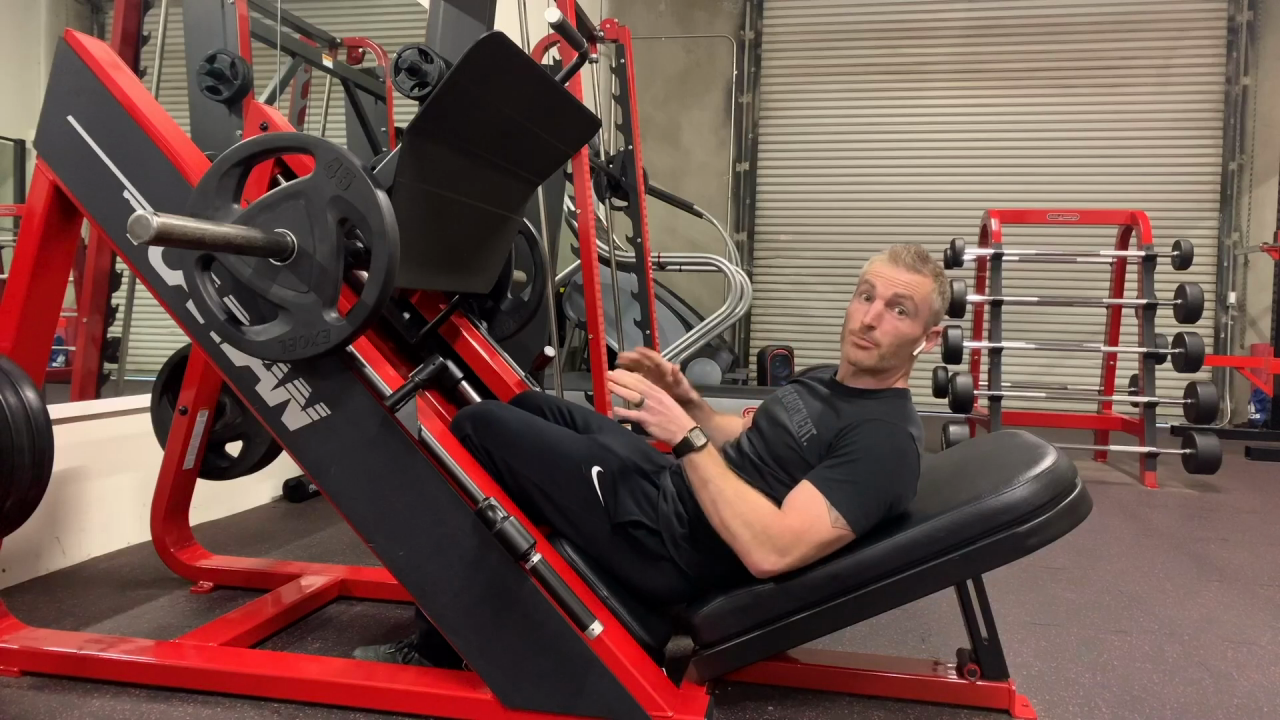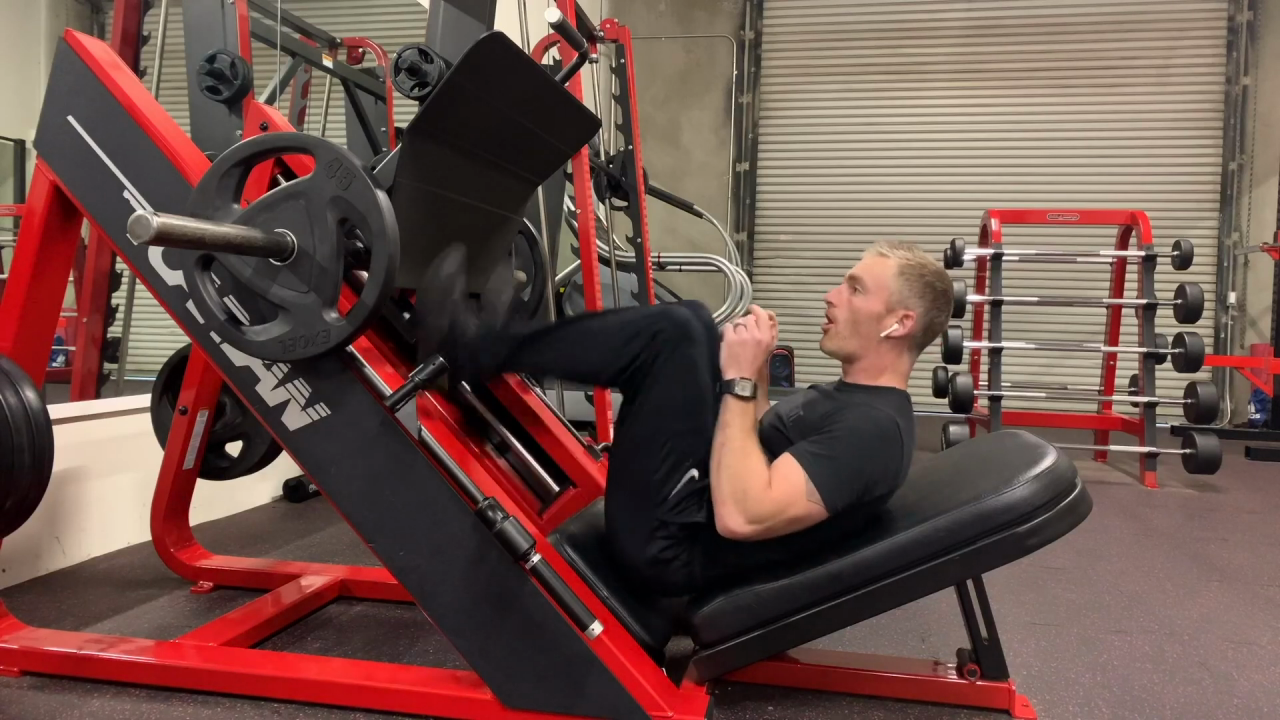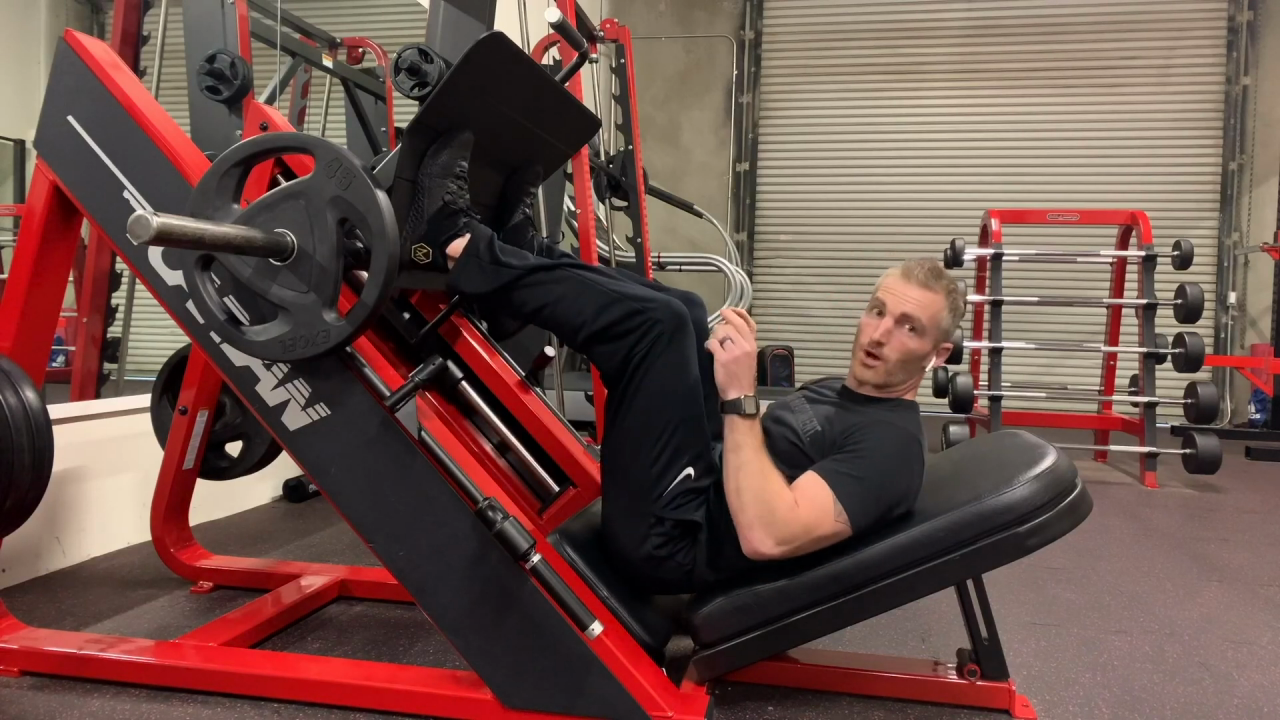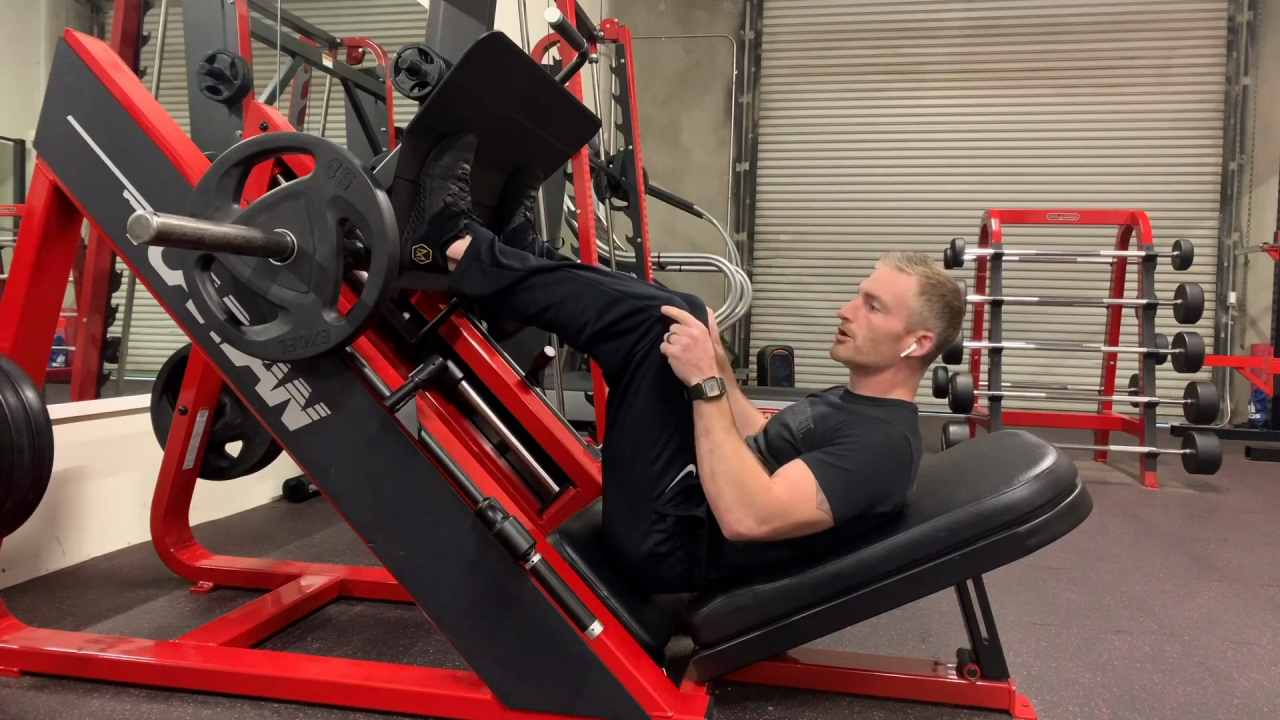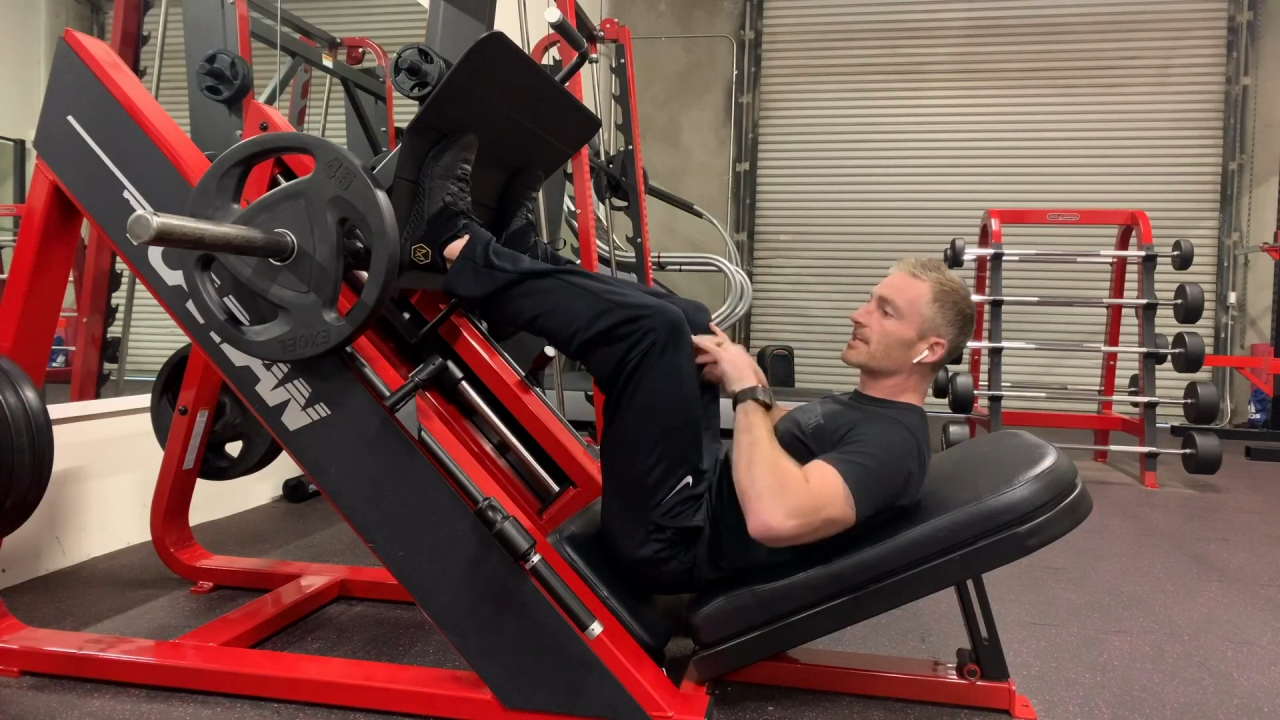
dt=1s
person 1, frame 1
left shoulder: (884, 441)
right shoulder: (829, 381)
left elbow: (769, 552)
left wrist: (684, 435)
right wrist: (684, 396)
left hip: (665, 541)
right hip: (673, 489)
left knee: (478, 429)
right knee: (531, 408)
left ankle: (437, 648)
person 1, frame 2
left shoulder: (876, 436)
right shoulder: (854, 399)
left elbow: (741, 515)
left wrist: (739, 382)
right wrist: (753, 374)
left hip: (672, 548)
right hip: (687, 520)
left knee: (675, 330)
right knee: (686, 324)
left ankle: (477, 346)
right ankle: (490, 345)
person 1, frame 3
left shoulder: (891, 445)
right shoulder: (834, 390)
left elbow: (765, 536)
left wrist: (739, 397)
right wrist: (730, 364)
left hip: (669, 541)
right hip: (702, 498)
left knee: (654, 322)
right knee: (676, 314)
left ankle: (454, 244)
right ankle: (518, 245)
person 1, frame 4
left shoulder: (883, 441)
right shoulder: (852, 404)
left elbow: (746, 518)
left wrist: (704, 382)
right wrist: (718, 366)
left hip: (667, 539)
right hip: (692, 503)
left knee: (654, 323)
right knee: (678, 318)
left ankle: (456, 246)
right ankle: (518, 249)
person 1, frame 5
left shoulder: (892, 442)
right shoulder: (865, 410)
left elbow: (774, 518)
left wrist: (749, 393)
right wrist: (750, 388)
left hip: (669, 542)
right hip: (702, 500)
left knee: (650, 328)
right knee: (682, 321)
left ankle: (455, 247)
right ankle: (522, 252)
